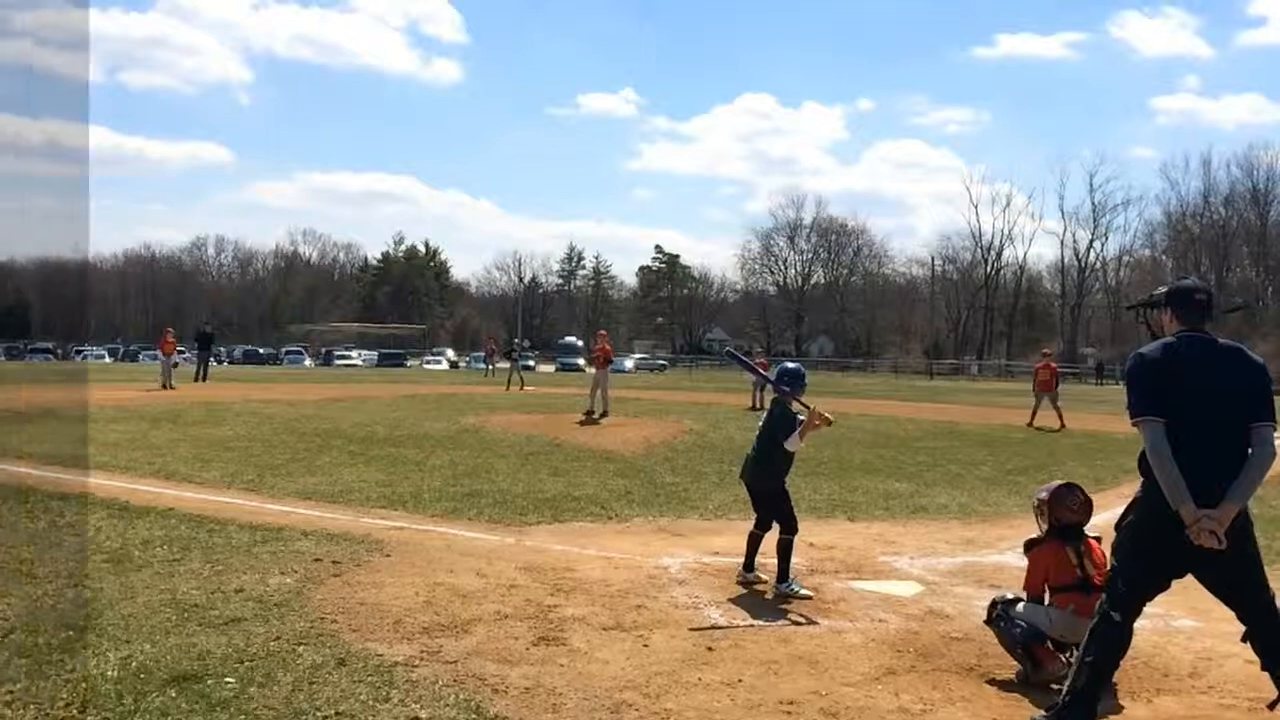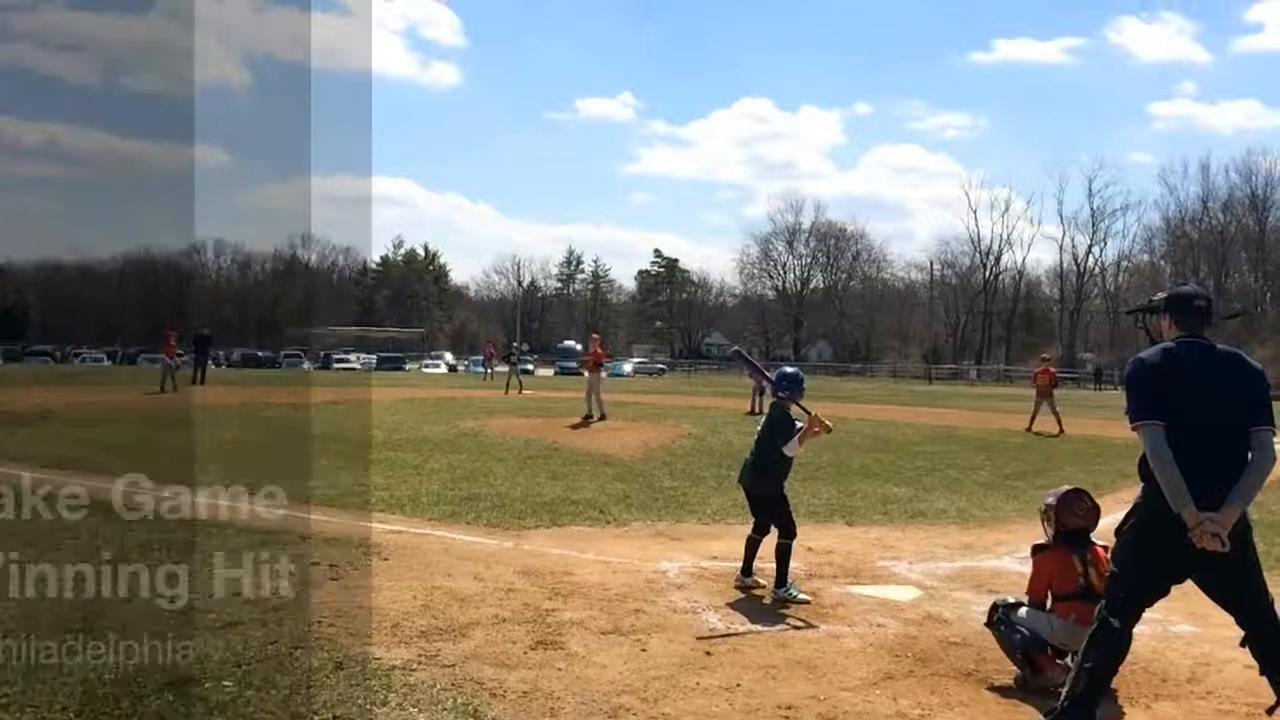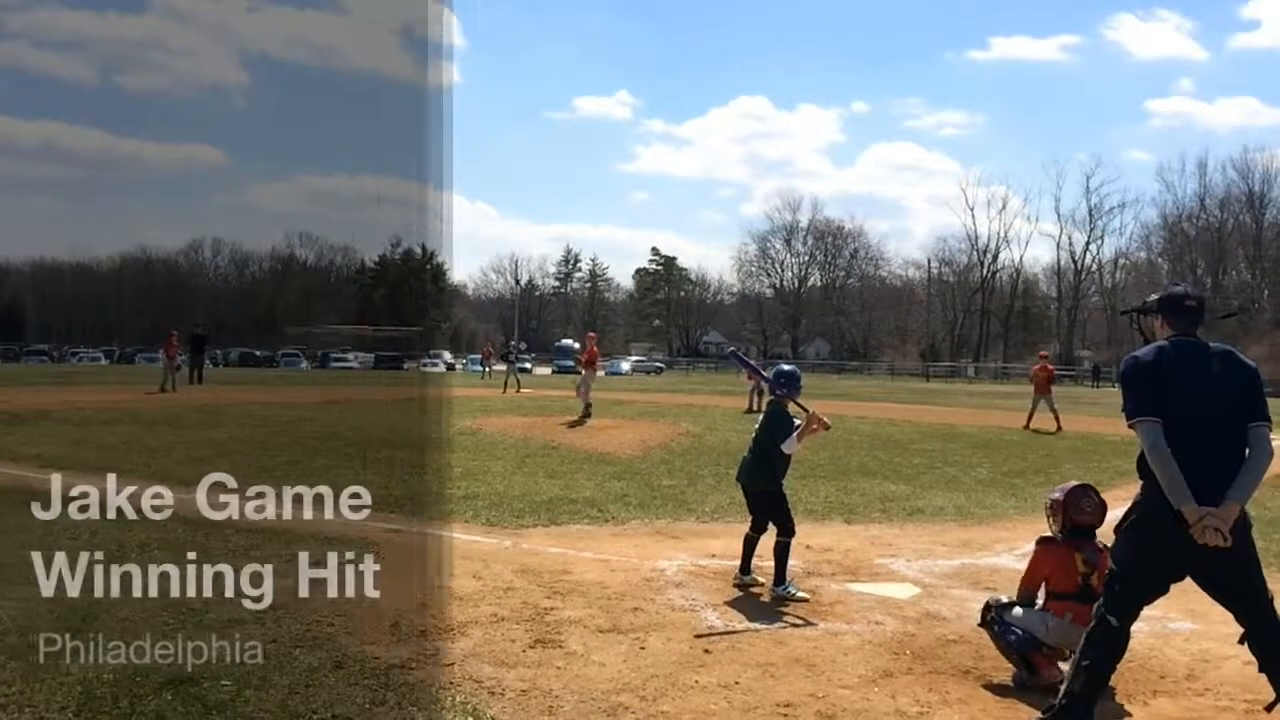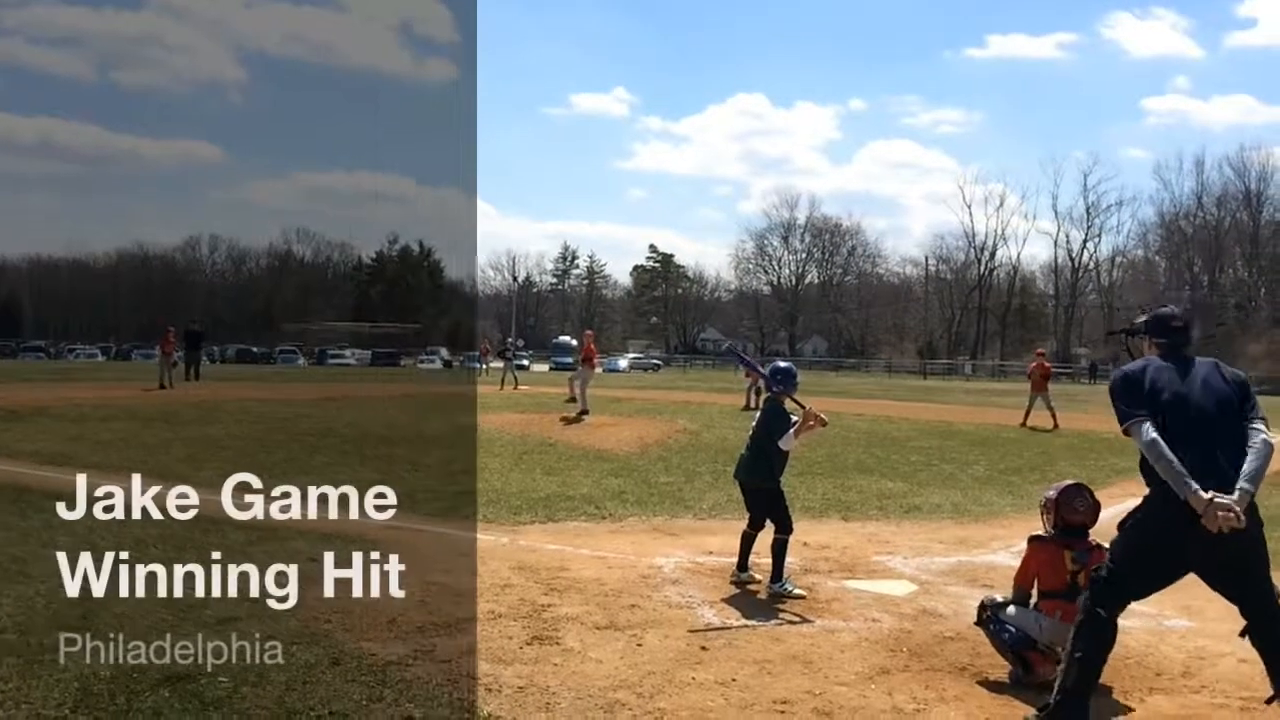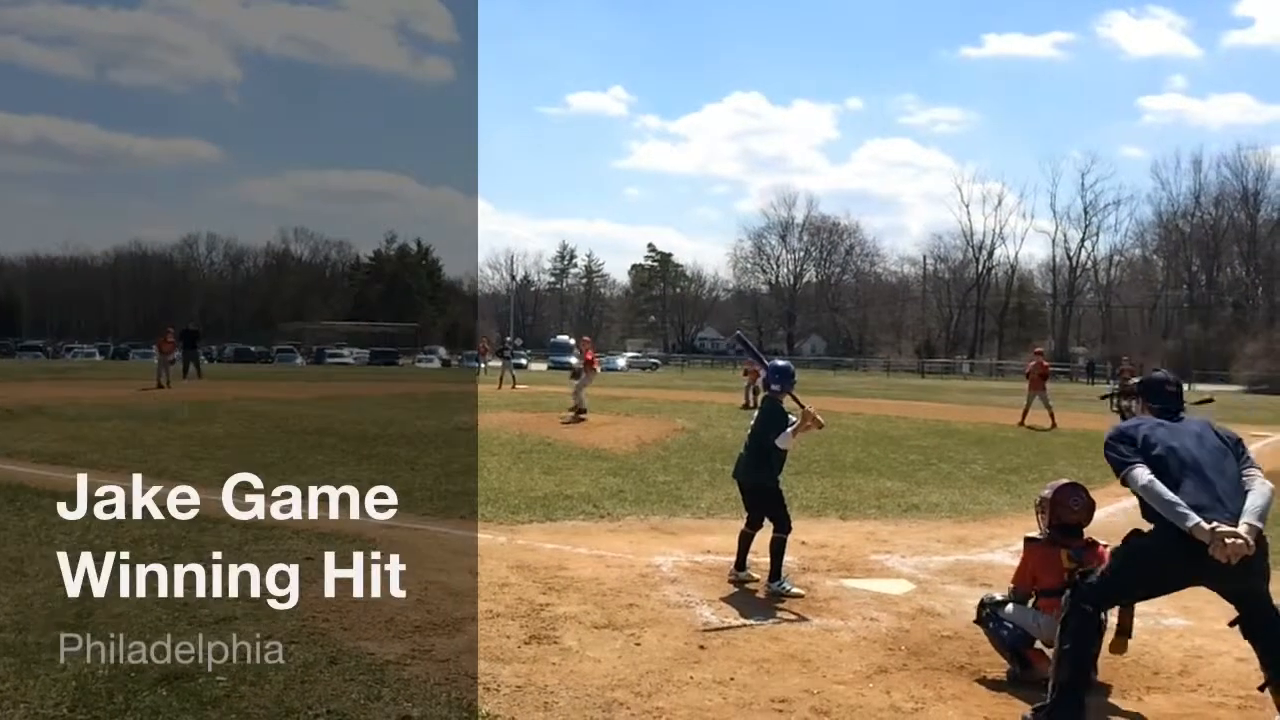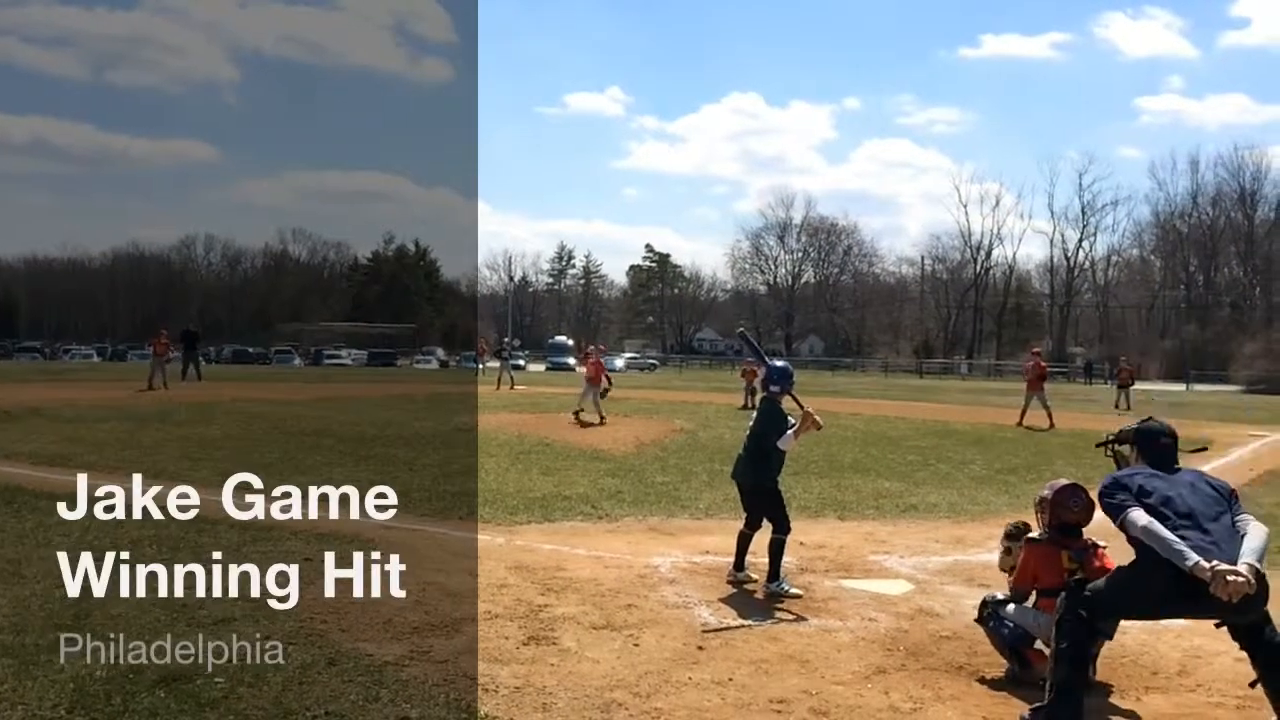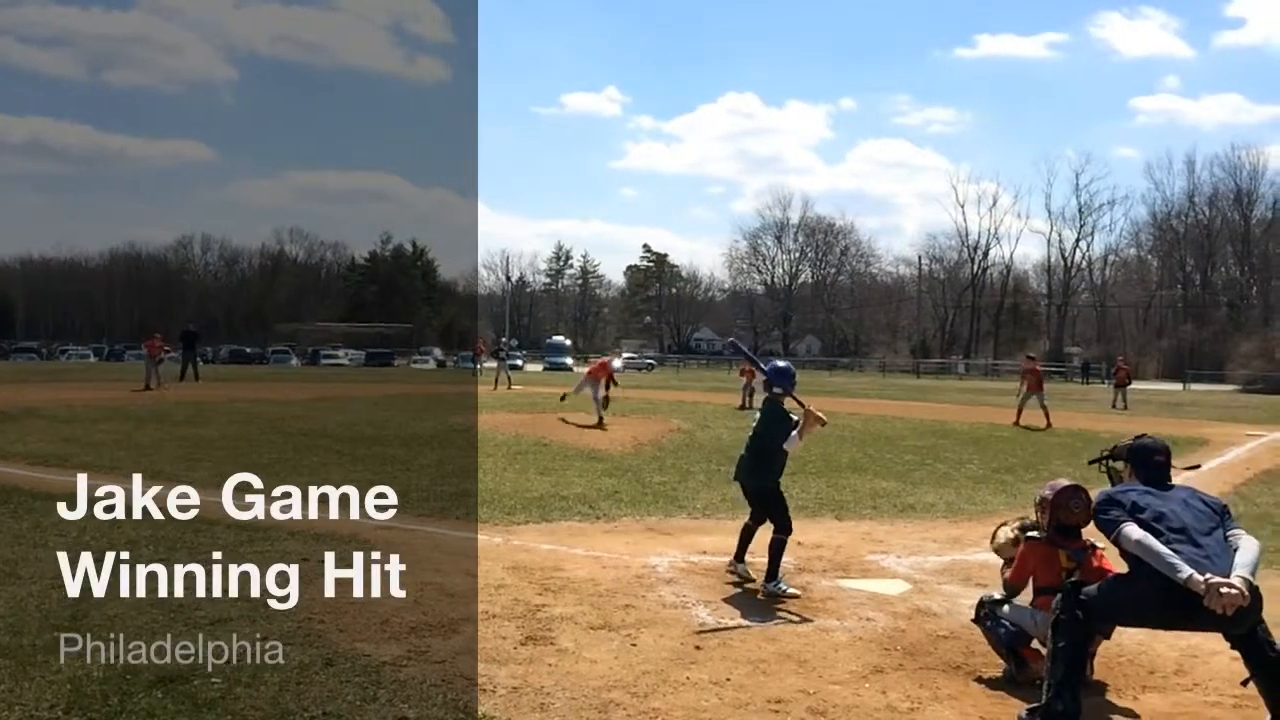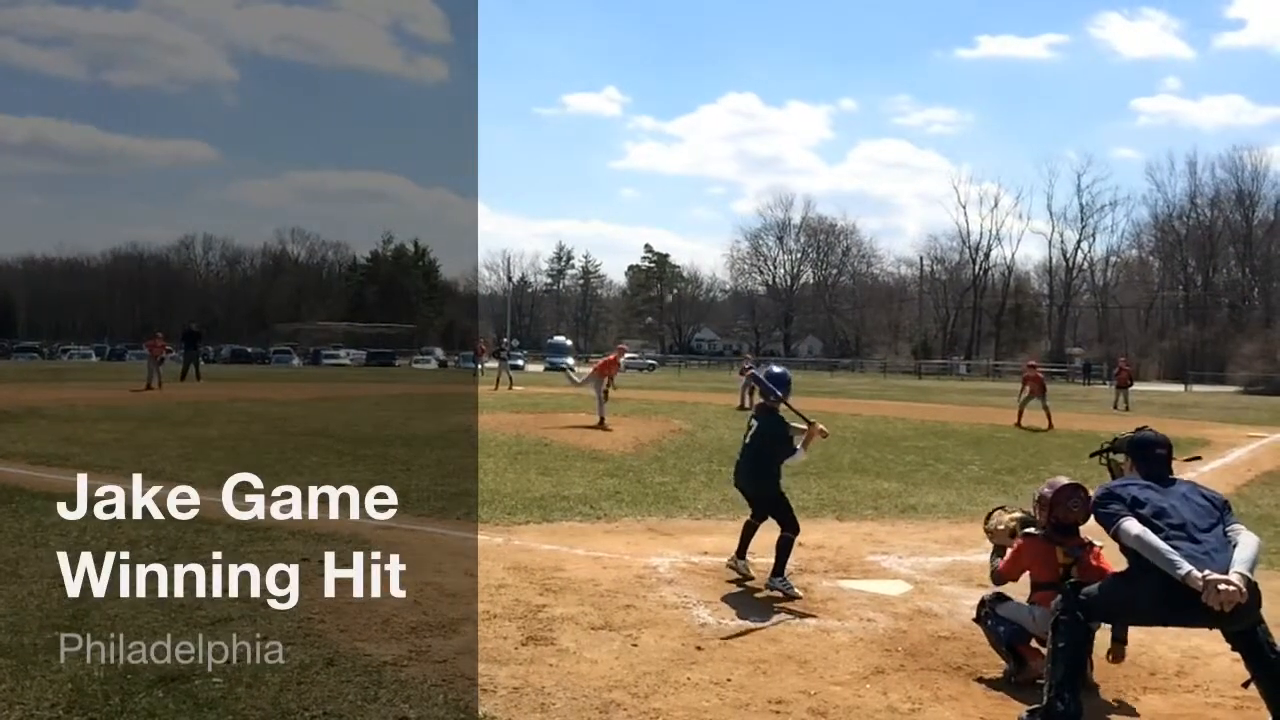
dt=0.3s
person 1, frame 1
left shoulder: (1149, 360)
left elbow: (1155, 442)
left wrist: (1187, 513)
right wrist: (1224, 512)
left hip: (1161, 510)
right hip: (1227, 516)
left knee: (1118, 611)
person 1, frame 2
left shoulder: (1148, 365)
left elbow: (1156, 446)
left wrist: (1189, 516)
right wrist: (1227, 516)
left hip: (1163, 516)
right hip: (1228, 520)
left knee: (1116, 617)
person 1, frame 3
left shoulder: (1142, 363)
right shoulder: (1241, 367)
left elbow: (1153, 443)
left wrist: (1190, 512)
right wrist: (1227, 511)
left hip: (1162, 512)
right hip: (1225, 517)
left knee: (1114, 614)
person 1, frame 4
left shoulder: (1131, 376)
right shoulder: (1230, 376)
left elbow: (1149, 441)
left wrist: (1199, 499)
right wrist: (1240, 497)
left hip: (1172, 512)
right hip: (1238, 514)
left knee: (1102, 601)
person 1, frame 5
left shoulder: (1126, 432)
right shoulder: (1221, 433)
left elbow: (1144, 483)
left wrist: (1201, 530)
right wrist: (1247, 531)
left hip: (1179, 541)
right hip: (1243, 545)
left knee: (1085, 600)
person 1, frame 6
left shoulder: (1119, 482)
right shoulder: (1213, 483)
left elbow: (1143, 525)
right elbow: (1255, 528)
left wrist: (1201, 569)
right wrist: (1246, 570)
left hip: (1181, 583)
right hip: (1241, 583)
left knee: (1078, 603)
right knee: (1250, 613)
person 1, frame 7
left shoulder: (1112, 499)
right shoulder: (1206, 500)
left elbow: (1137, 539)
right elbow: (1248, 542)
left wrist: (1195, 582)
right wrist: (1239, 583)
left hip: (1172, 596)
right hip: (1236, 598)
left knee: (1073, 606)
person 1, frame 8
left shoulder: (1112, 493)
right shoulder: (1207, 495)
left elbow: (1136, 534)
right elbow: (1247, 538)
left wrist: (1193, 579)
right wrist: (1238, 579)
left hip: (1169, 592)
right hip: (1234, 593)
left knee: (1072, 607)
person 2, frame 1
left shoulder: (779, 408)
right shoulder: (783, 412)
left elbow: (798, 427)
right elbow: (790, 445)
left wrist: (817, 422)
right wrist: (809, 424)
left hip: (756, 473)
right hip: (767, 478)
left knee: (764, 520)
right knee: (788, 525)
left ankle: (747, 571)
right ankle: (783, 583)
person 2, frame 2
left shoulder: (777, 412)
right shoulder: (782, 417)
left elbow: (796, 433)
right elbow: (789, 450)
left wrist: (816, 429)
right wrist: (809, 430)
left hip: (753, 478)
right hip: (765, 482)
left knee: (762, 525)
right knee: (787, 530)
left ankle: (745, 575)
right ankle: (781, 588)
person 2, frame 3
left shoulder: (774, 410)
right shoulder: (780, 414)
left elbow: (793, 431)
right elbow: (787, 447)
left wrist: (813, 427)
right wrist: (807, 426)
left hip: (751, 476)
right hip: (763, 480)
left knee: (759, 523)
right knee: (785, 528)
left ankle: (743, 573)
right ankle: (779, 586)
person 2, frame 4
left shoulder: (770, 407)
right shoulder: (777, 411)
left elbow: (791, 428)
right elbow: (785, 443)
left wrist: (811, 423)
right wrist: (804, 422)
left hip: (749, 473)
right hip: (762, 477)
left knee: (757, 520)
right knee: (783, 525)
left ankle: (741, 570)
right ankle: (777, 582)
person 2, frame 5
left shoulder: (769, 405)
right shoulder: (774, 409)
left elbow: (788, 428)
right elbow: (782, 442)
left wrist: (808, 423)
right wrist: (802, 422)
left hip: (747, 472)
right hip: (761, 476)
left knee: (755, 519)
right knee: (782, 524)
left ankle: (739, 569)
right ankle: (775, 582)
person 2, frame 6
left shoulder: (767, 406)
right shoulder: (773, 411)
left elbow: (788, 428)
right elbow: (784, 443)
left wrist: (807, 424)
right wrist: (802, 424)
left hip: (746, 473)
right hip: (760, 477)
left knee: (753, 520)
right knee: (781, 525)
left ankle: (737, 570)
right ankle: (773, 582)
person 2, frame 7
left shoulder: (770, 407)
right shoulder: (777, 412)
left elbow: (793, 427)
right elbow: (790, 445)
left wrist: (810, 421)
right wrist: (807, 422)
left hip: (748, 473)
right hip: (762, 478)
left knee: (758, 516)
right knee: (783, 526)
left ankle: (738, 562)
right ankle: (771, 582)
person 2, frame 8
left shoulder: (760, 411)
right shoulder: (775, 424)
left elbow: (787, 427)
right elbow: (794, 456)
left wrist: (810, 430)
right wrist: (810, 437)
left hip: (744, 477)
right hip: (763, 482)
left knee: (759, 514)
right knee: (790, 526)
left ankle: (739, 558)
right ankle: (777, 577)
person 3, frame 1
left shoulder: (1041, 548)
right shoulder: (1094, 546)
left elbow: (1035, 600)
left hip: (1066, 622)
left knee: (1000, 608)
left ankle: (1045, 664)
person 3, frame 2
left shoulder: (1048, 554)
right shoulder: (1101, 553)
left elbow: (1036, 606)
left wrist: (1047, 642)
left hip: (1067, 631)
left knee: (1001, 611)
left ankle: (1044, 670)
person 3, frame 3
left shoulder: (1049, 548)
right shoulder: (1104, 554)
left elbow: (1024, 598)
left hip: (1060, 630)
left knee: (994, 609)
left ankle: (1041, 669)
person 3, frame 4
left shoulder: (1040, 546)
right shoulder: (1100, 553)
left elbow: (1020, 597)
left hip: (1051, 630)
left knee: (990, 609)
left ankle: (1035, 666)
person 3, frame 5
left shoulder: (1036, 547)
right shoulder: (1096, 550)
left elbow: (1015, 597)
left hip: (1050, 628)
left knee: (990, 607)
left ankle: (1035, 665)
person 3, frame 6
left shoulder: (1036, 546)
right shoulder: (1095, 550)
left elbow: (1019, 596)
left wrist: (1011, 566)
left hip: (1050, 628)
left knee: (991, 606)
left ankle: (1031, 664)
person 3, frame 7
left shoulder: (1034, 545)
right shoulder: (1093, 552)
left elbow: (1010, 590)
left wrist: (1009, 559)
right wrist: (1098, 635)
left hip: (1047, 627)
left knee: (988, 606)
left ankle: (1028, 664)
person 3, frame 8
left shoulder: (1030, 542)
right shoulder: (1090, 550)
left elbow: (998, 578)
left wrist: (1001, 546)
right wrist: (1119, 642)
left hip: (1045, 622)
left knee: (989, 606)
left ankle: (1028, 662)
